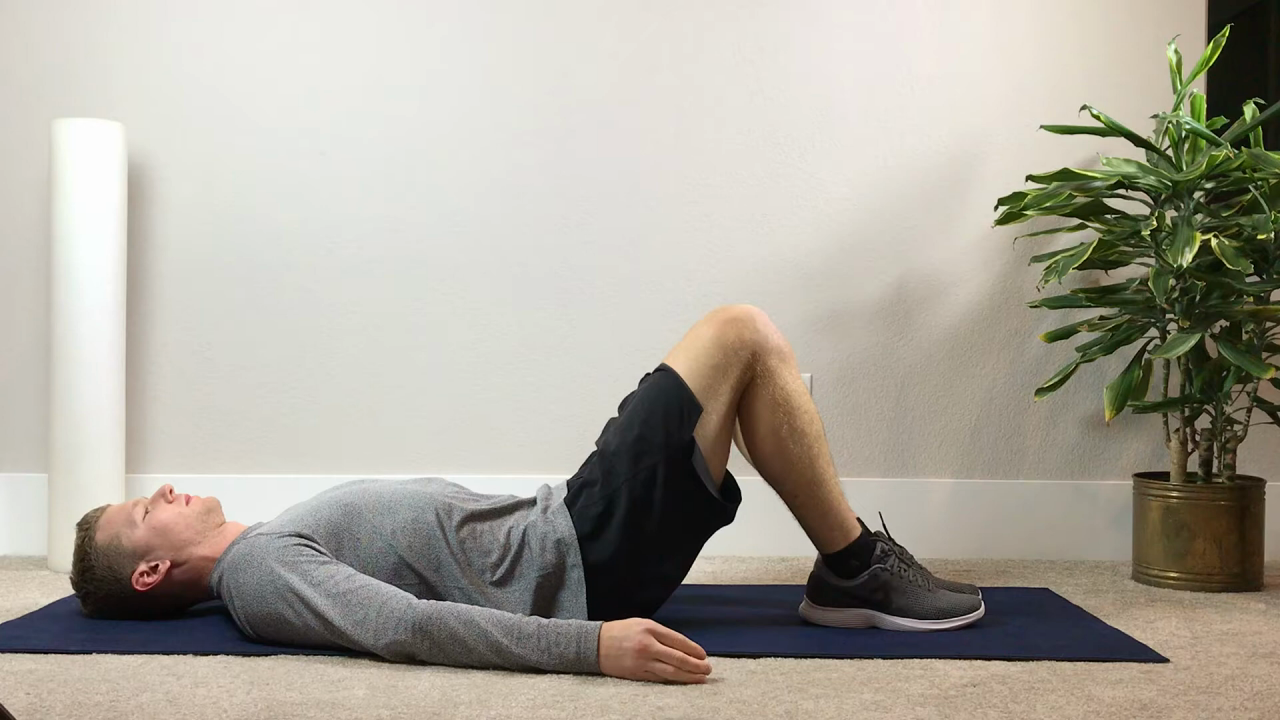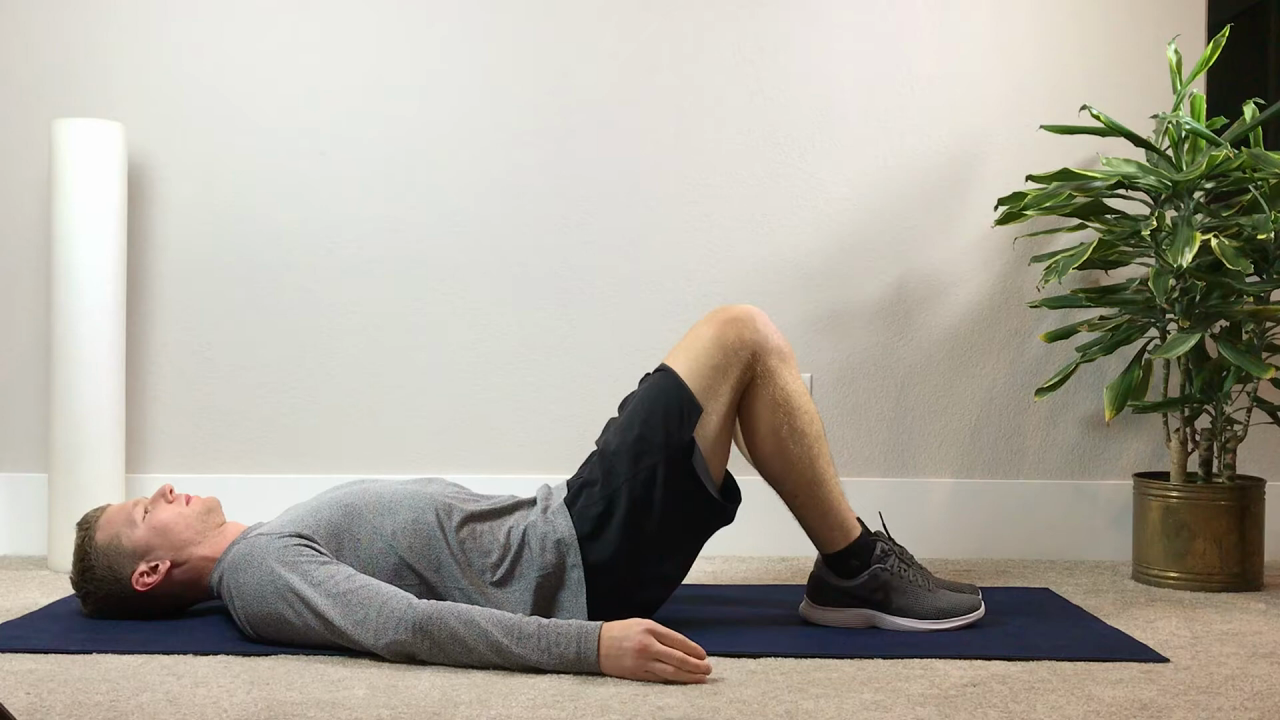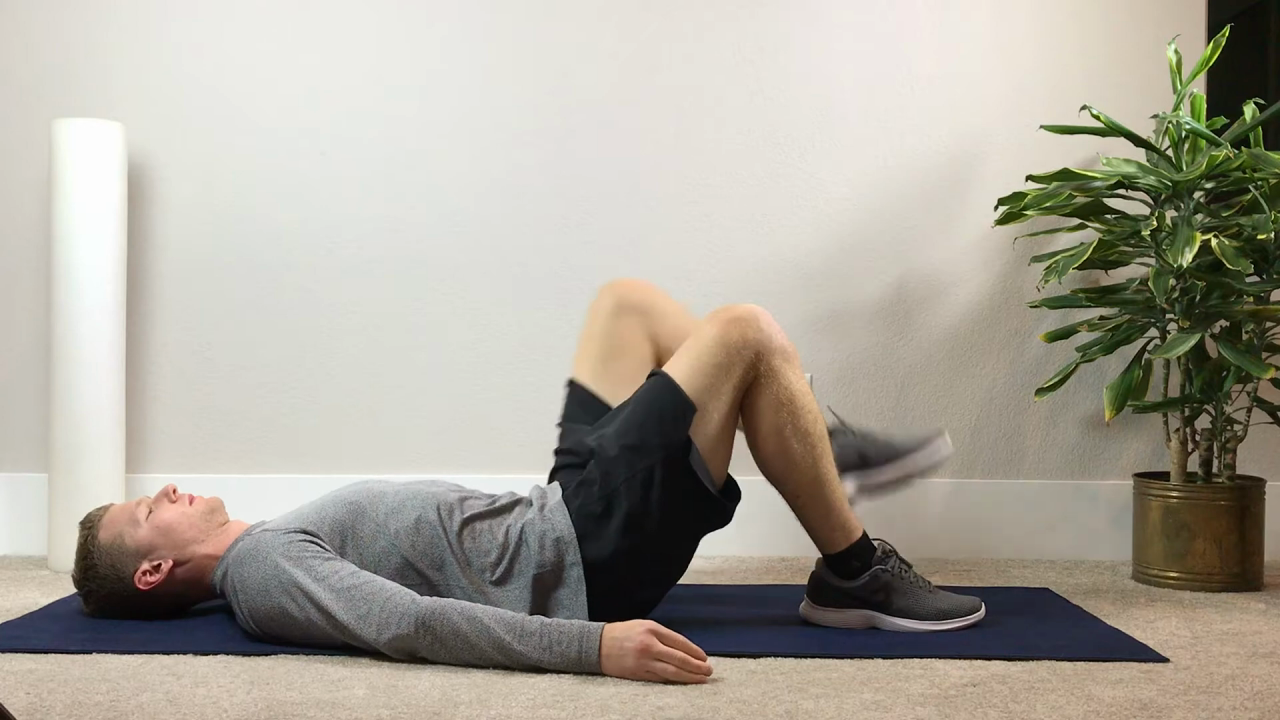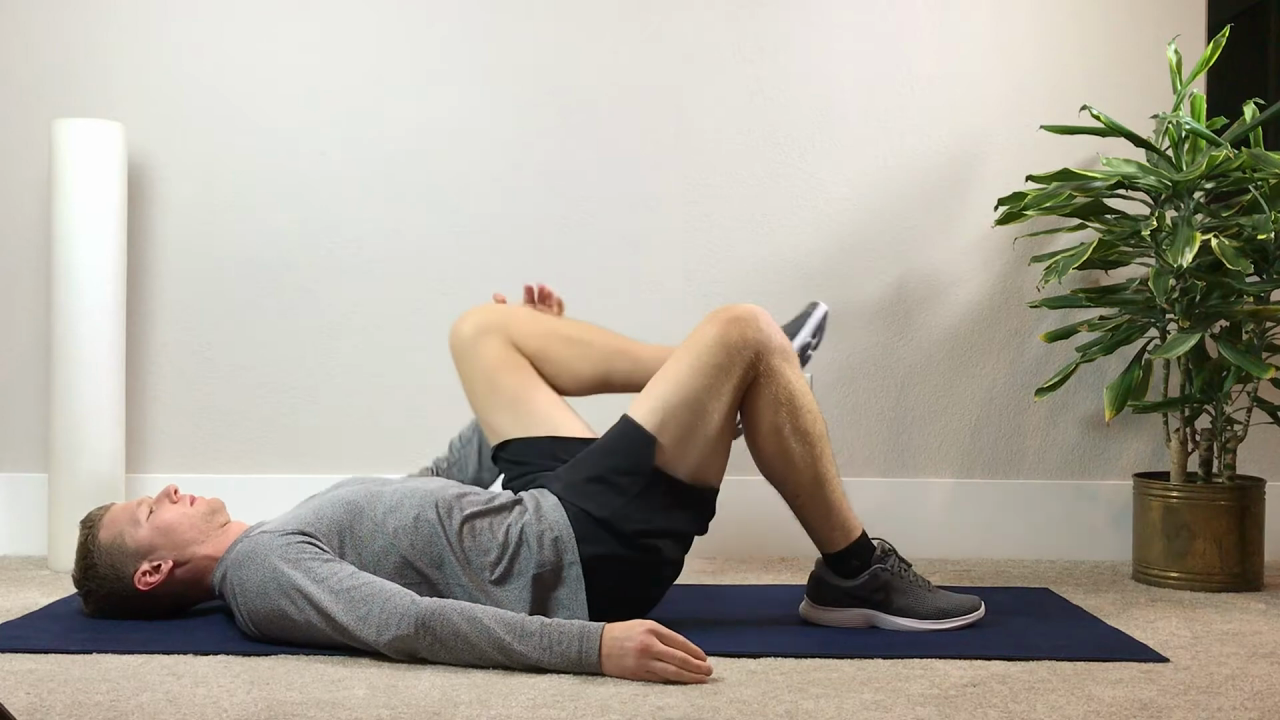
dt=0.4s
person 1, frame 1
left shoulder: (280, 544)
right shoulder: (260, 574)
right elbow: (405, 626)
right wrist: (590, 644)
left hip: (561, 527)
right hip: (586, 560)
left knee: (733, 345)
right knee: (741, 333)
left ankle: (853, 560)
right ankle: (857, 574)
person 1, frame 2
left shoulder: (280, 548)
right shoulder: (260, 574)
right elbow: (405, 627)
right wrist: (590, 646)
left hip: (563, 526)
right hip: (587, 561)
left knee: (729, 348)
right knee: (741, 333)
left ankle: (856, 557)
right ankle: (854, 577)
person 1, frame 3
left shoulder: (284, 543)
right shoulder: (265, 573)
right elbow: (407, 625)
right wrist: (592, 644)
left hip: (558, 518)
right hip: (587, 557)
left knee: (628, 302)
right knee: (744, 331)
left ankle: (826, 451)
right ankle: (855, 576)
person 1, frame 4
left shoulder: (291, 534)
right shoulder: (264, 575)
left elbow: (443, 485)
right elbow: (406, 626)
left wrist: (525, 344)
right wrist: (592, 645)
left hip: (549, 513)
right hip: (587, 553)
left knee: (484, 327)
right knee: (742, 331)
left ankle: (736, 389)
right ankle: (853, 575)
